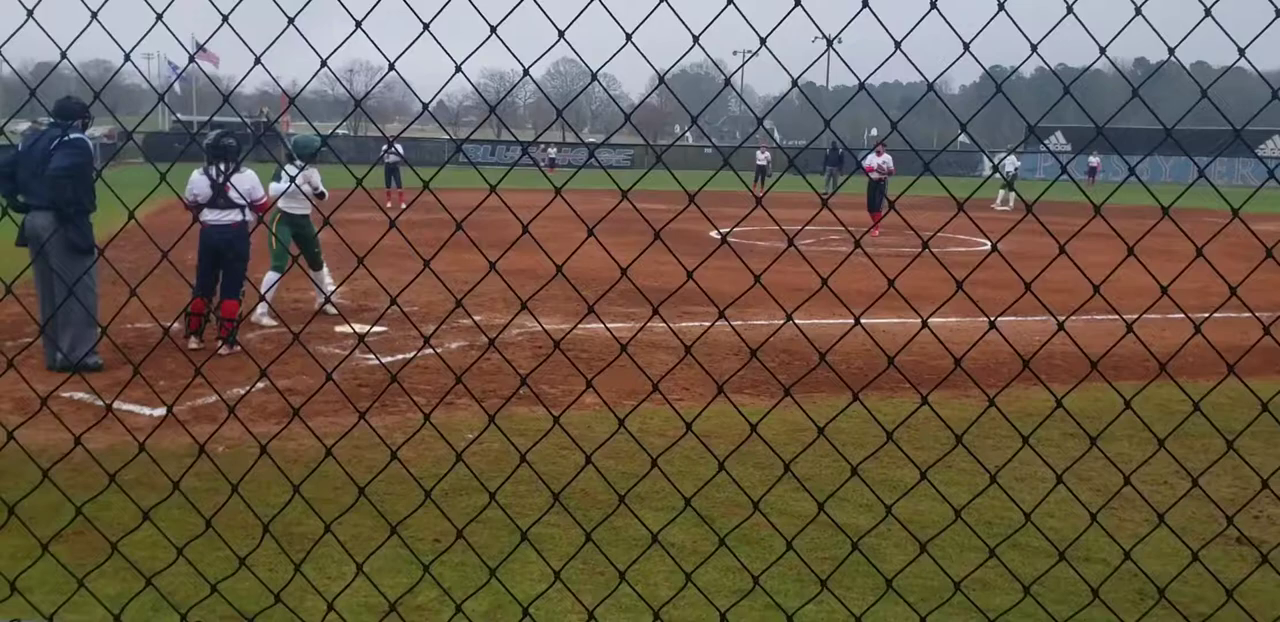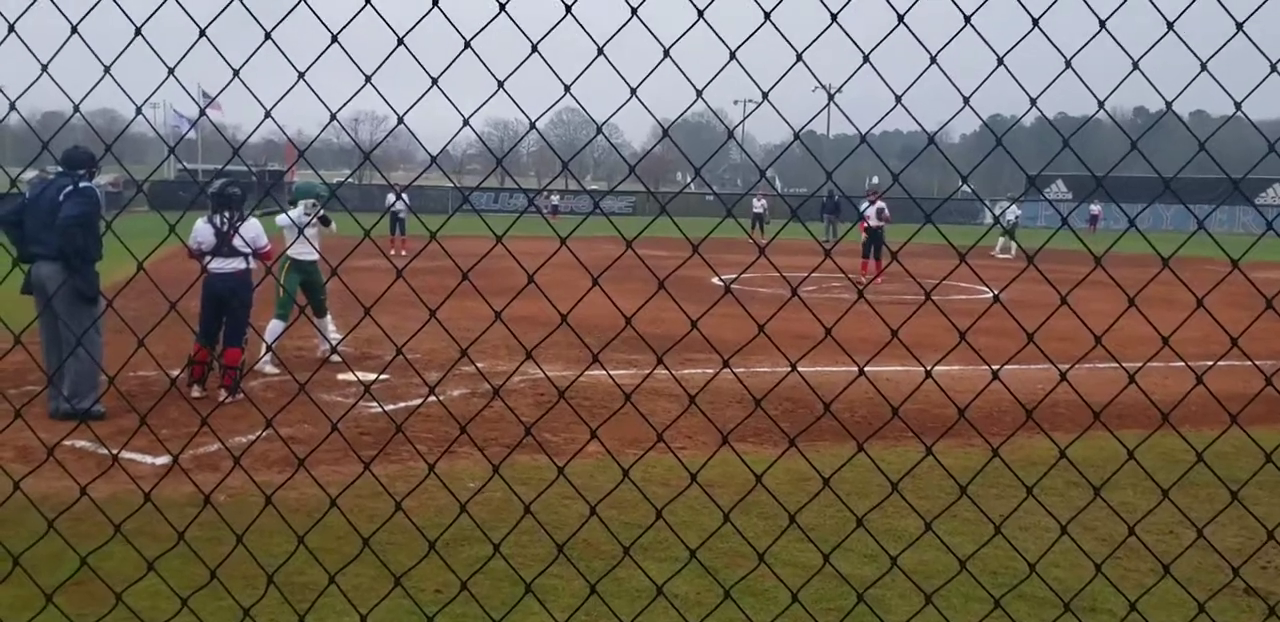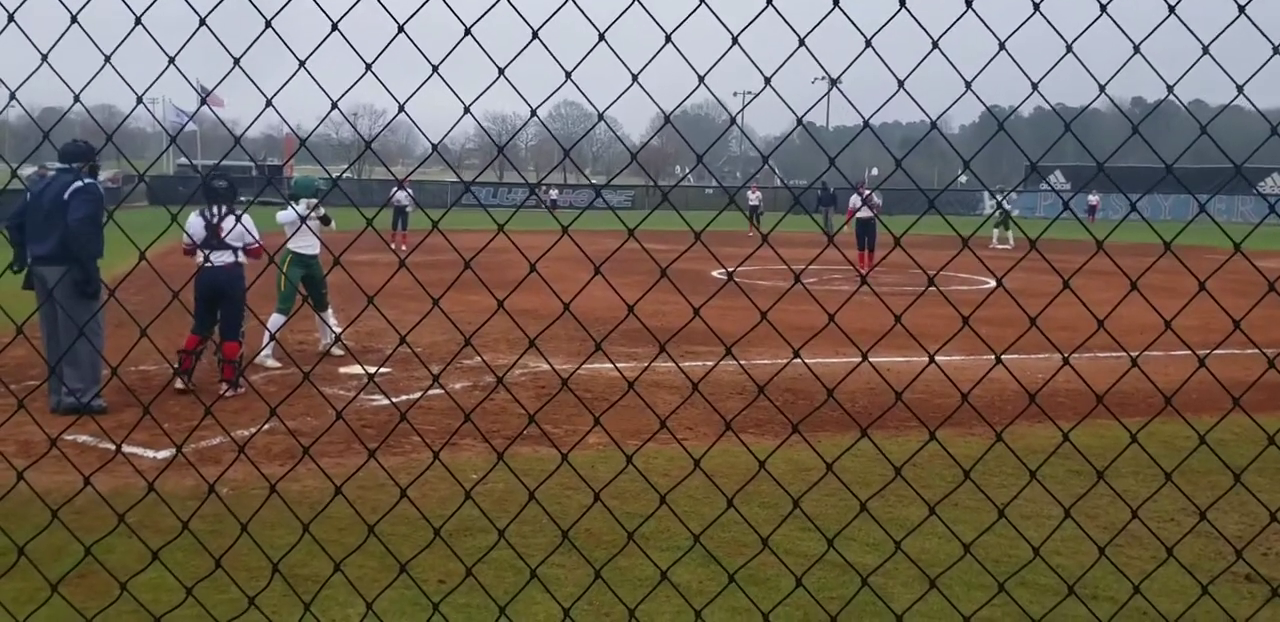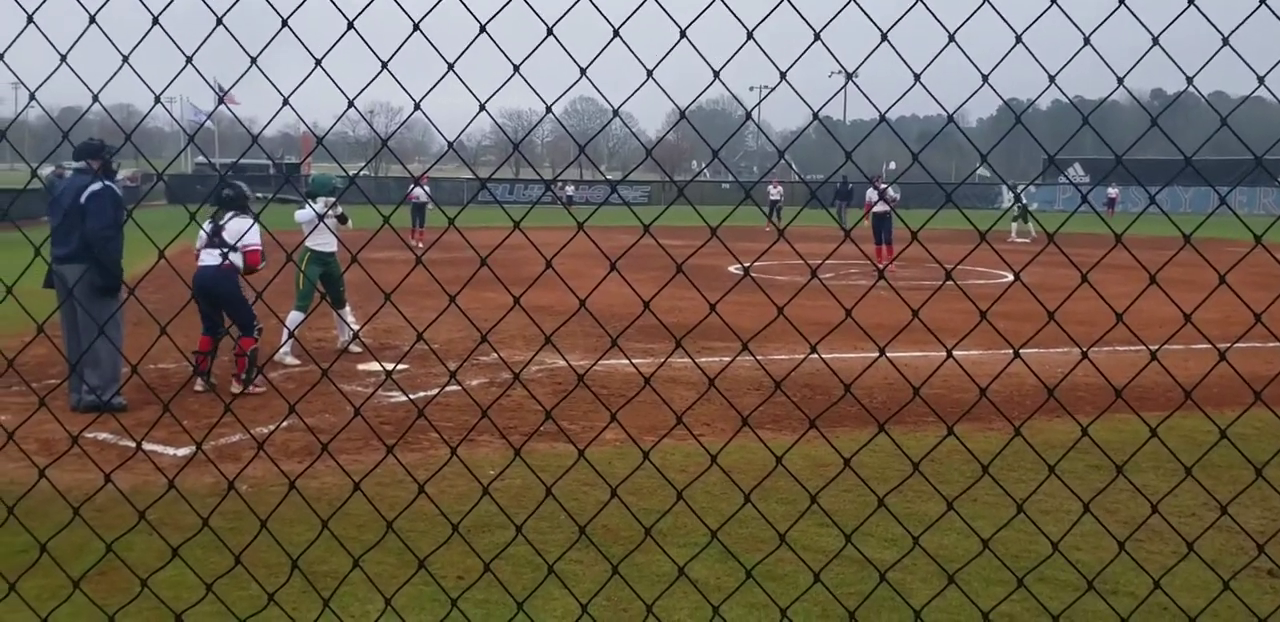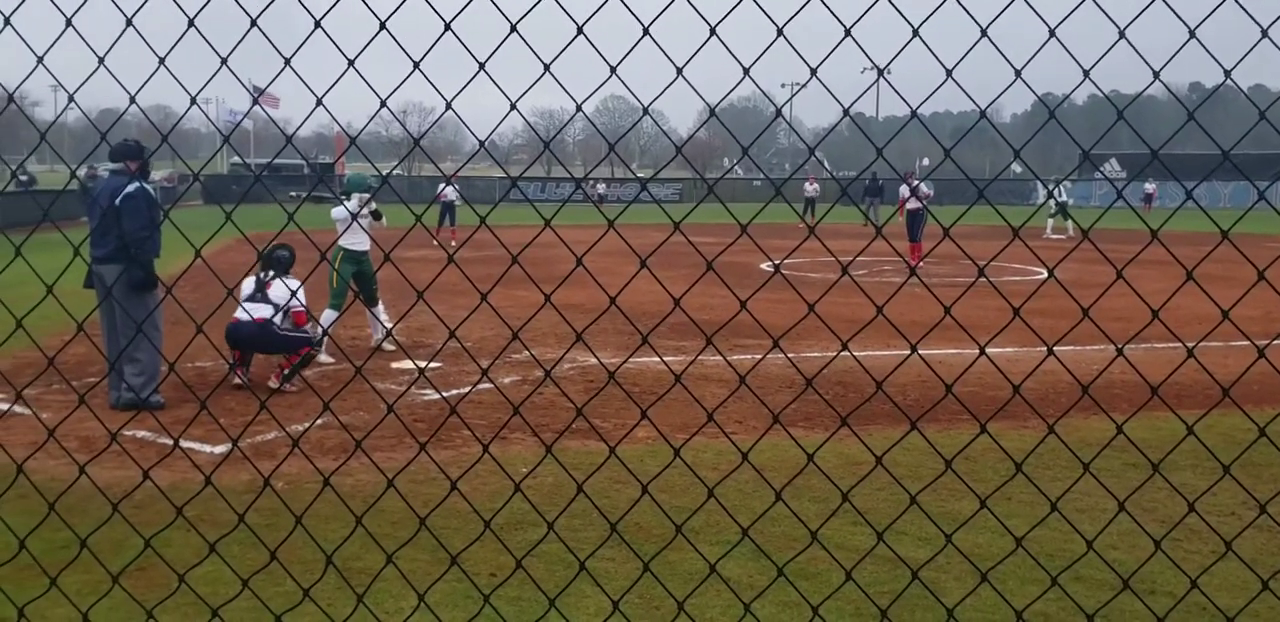
dt=0.5s
person 1, frame 1
left shoulder: (32, 141)
right shoulder: (75, 142)
right elbow: (58, 175)
right wrist: (68, 210)
left hip: (34, 221)
right hip: (62, 224)
left knee: (48, 291)
right knee: (79, 289)
left ankle: (54, 353)
right ankle: (78, 355)
person 1, frame 2
left shoulder: (38, 189)
right shoulder: (83, 191)
right elbow: (68, 224)
left wrist: (24, 248)
right wrist: (78, 259)
left hip: (40, 270)
right hip: (69, 273)
left knee: (52, 339)
right knee: (83, 337)
left ankle: (58, 401)
right ankle: (80, 402)
person 1, frame 3
left shoulder: (40, 187)
right shoulder: (85, 187)
left elbow: (15, 224)
right elbow: (79, 229)
left wrist: (22, 255)
right wrist: (88, 268)
left hip: (41, 268)
right hip: (69, 269)
left knee: (54, 334)
right knee: (84, 333)
left ankle: (58, 395)
right ankle: (81, 396)
person 1, frame 4
left shoulder: (61, 187)
right shoulder: (101, 189)
left elbow: (59, 228)
right elbow: (101, 236)
left wrist: (63, 257)
right wrist: (114, 272)
left hip: (62, 267)
right hip: (90, 269)
left knee: (75, 333)
right knee: (103, 331)
left ankle: (79, 392)
right ankle: (100, 394)
person 1, frame 5
left shoulder: (101, 188)
right shoulder: (135, 189)
left elbow: (98, 230)
right elbow: (138, 237)
left wrist: (102, 261)
right wrist: (147, 271)
left hip: (102, 267)
right hip: (128, 269)
left knee: (115, 333)
right knee: (143, 331)
left ankle: (118, 391)
right ankle: (138, 393)
person 2, frame 1
left shoulder: (198, 176)
right shoulder: (247, 176)
left elbow: (190, 205)
right elbow: (262, 207)
left hip: (209, 233)
right hip: (236, 234)
left knee: (203, 285)
right knee: (232, 288)
left ankle: (193, 335)
right ankle: (225, 340)
person 2, frame 2
left shoulder: (202, 224)
right shoulder: (251, 224)
left elbow: (193, 252)
right elbow: (266, 255)
left hip: (212, 282)
right hip: (239, 282)
left knee: (206, 333)
right knee: (235, 336)
left ankle: (196, 384)
right ankle: (228, 389)
person 2, frame 3
left shoulder: (195, 217)
right shoulder: (240, 218)
left elbow: (187, 250)
right elbow: (256, 253)
left hip: (204, 275)
right hip: (231, 276)
left knee: (201, 325)
right knee: (232, 330)
left ankle: (183, 376)
right ankle: (229, 383)
person 2, frame 4
left shoulder: (209, 223)
right shoulder: (247, 223)
right elbow: (253, 261)
right wrist: (250, 265)
left hip: (200, 277)
right hip: (224, 278)
left knee: (211, 327)
right knee: (250, 328)
left ankle: (202, 378)
right ankle: (243, 381)
person 2, frame 5
left shoulder: (249, 281)
right shoulder: (291, 283)
right elbow: (300, 320)
left hip: (233, 334)
right hip: (261, 333)
right knee: (313, 341)
left ankle: (239, 372)
right ankle: (281, 379)
person 3, frame 1
left shoulder: (313, 172)
right shoulder: (285, 170)
left elbow: (323, 197)
right elbow: (272, 191)
left wrist: (315, 187)
right wrist: (296, 182)
left hip: (303, 221)
right hip: (282, 220)
left knee: (317, 261)
right knee: (279, 266)
left ankle: (324, 301)
right ankle: (260, 312)
person 3, frame 2
left shoulder: (314, 215)
right shoulder: (290, 215)
left elbow: (332, 227)
right elbow: (279, 221)
left wrist: (318, 212)
right wrist: (301, 209)
left hip: (312, 267)
right hip: (292, 266)
left knee: (321, 309)
right knee: (282, 313)
left ankle: (327, 349)
right ankle: (263, 360)
person 3, frame 3
left shoulder: (314, 209)
right shoulder: (291, 209)
left elbow: (330, 225)
right elbow: (280, 219)
left wrist: (319, 211)
right wrist: (303, 207)
left hip: (313, 261)
right hip: (293, 260)
left knee: (322, 303)
right knee: (284, 307)
left ankle: (327, 342)
right ankle: (264, 354)
person 3, frame 4
left shoulder: (331, 207)
right shoulder: (308, 207)
left elbow: (347, 225)
right elbow: (299, 218)
left wrist: (337, 210)
right wrist: (321, 206)
left hip: (331, 258)
right hip: (311, 258)
left knee: (340, 300)
right knee: (302, 304)
left ankle: (345, 340)
right ankle: (283, 351)
person 3, frame 5
left shoulder: (365, 208)
right shoulder: (345, 206)
left elbow: (382, 222)
right elbow: (335, 215)
left wrist: (371, 206)
right wrist: (355, 202)
left hip: (363, 257)
right hip: (344, 257)
left knee: (373, 299)
right knee: (336, 303)
left ankle: (379, 338)
right ankle: (318, 349)
